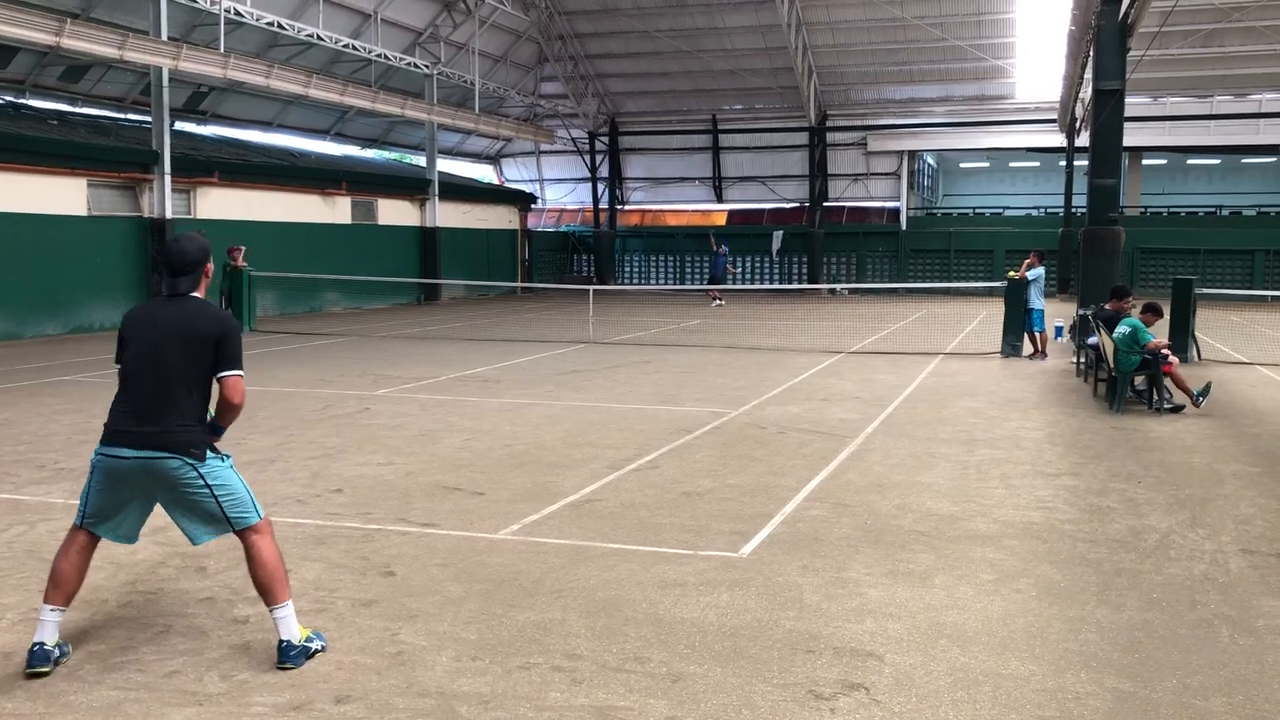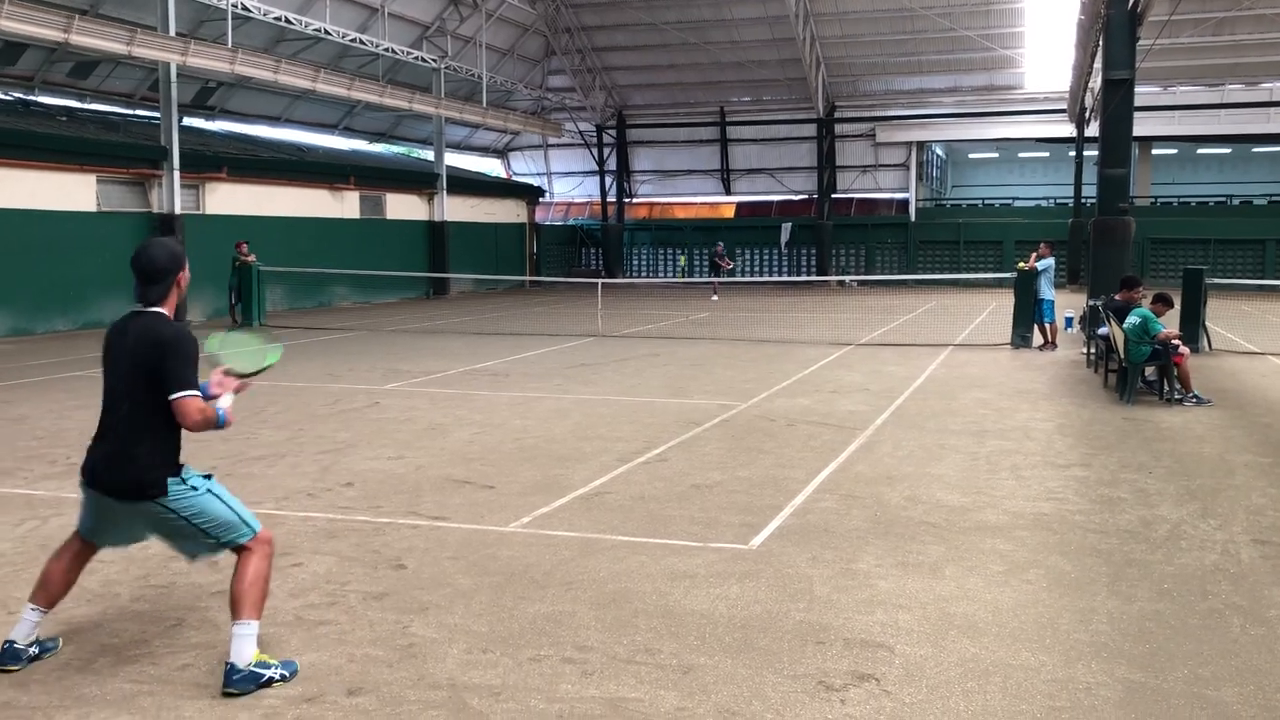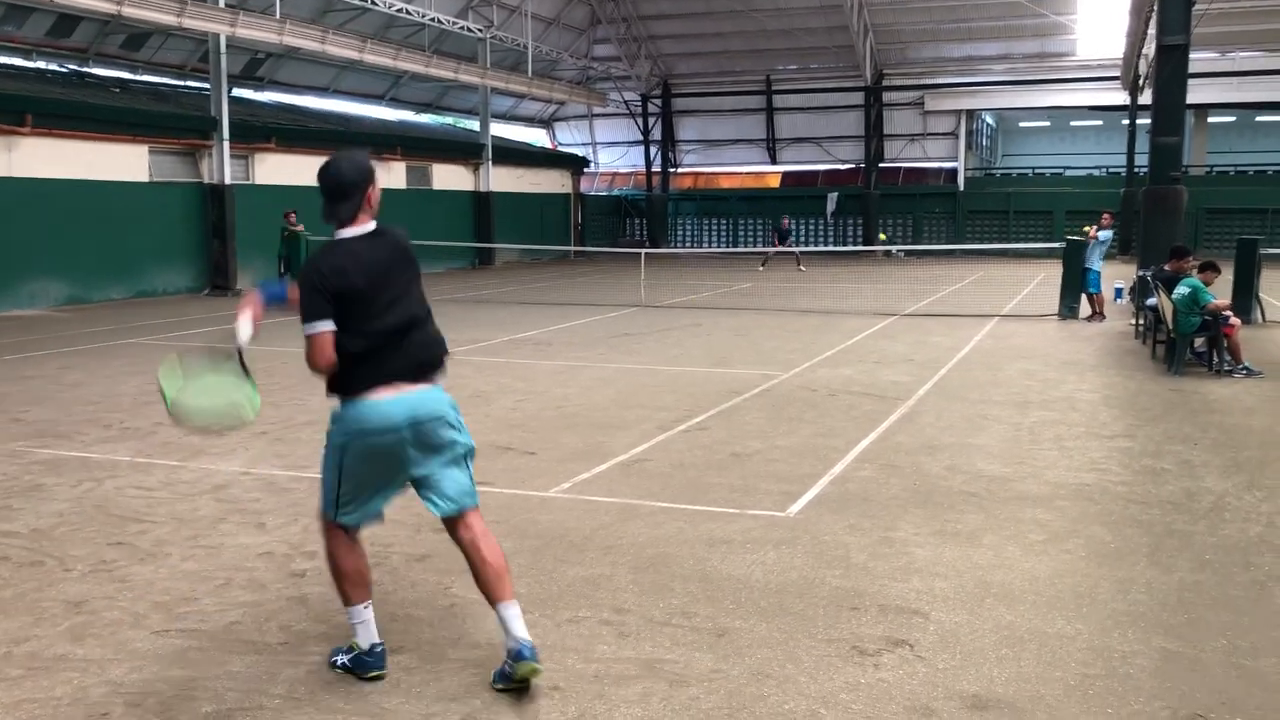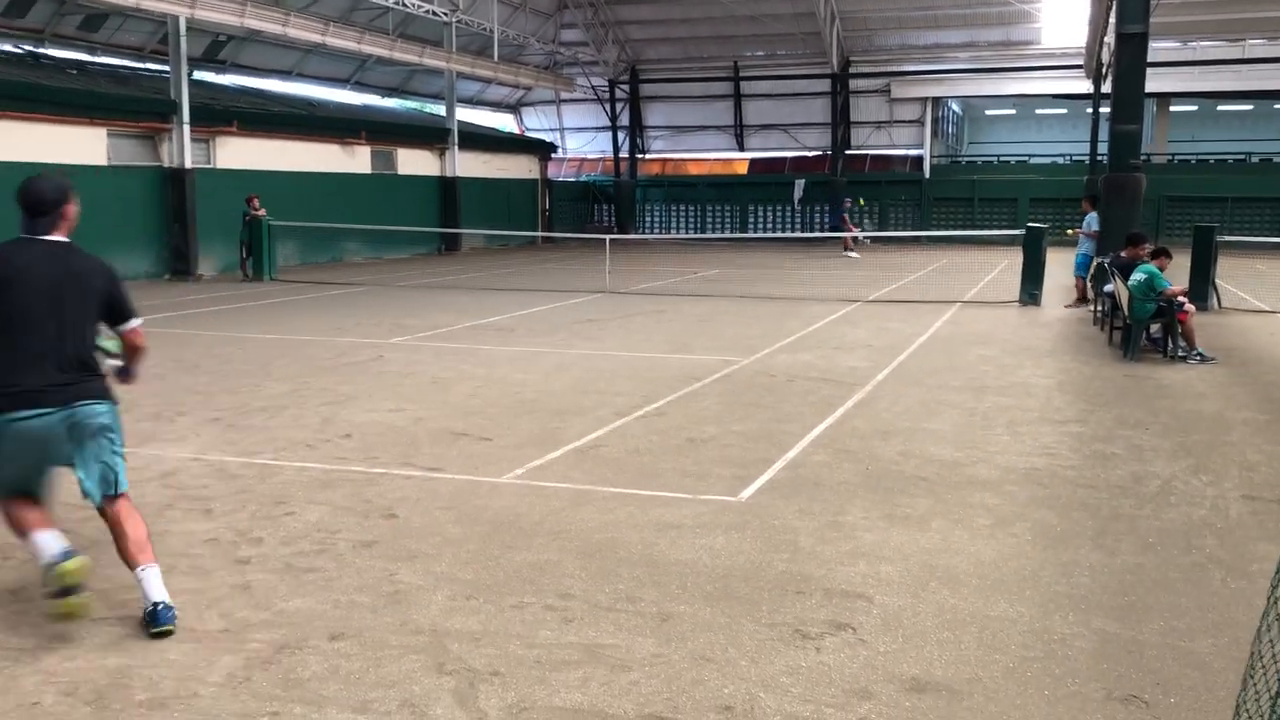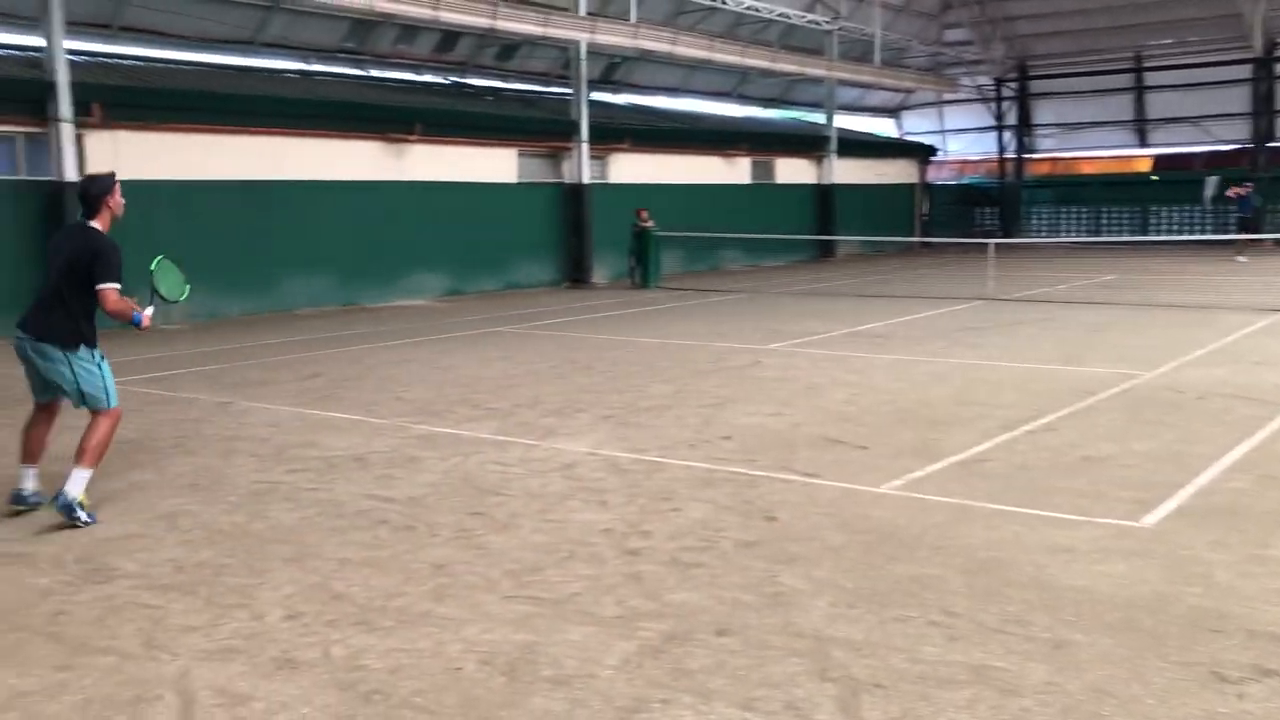
dt=1s
person 1, frame 1
left shoulder: (134, 318)
right shoulder: (220, 322)
right elbow: (233, 398)
right wrist: (214, 428)
left hip: (117, 447)
right hip: (182, 452)
left knee: (83, 533)
right knee: (256, 531)
left ankle: (44, 643)
right ankle: (291, 638)
person 1, frame 2
left shoulder: (121, 332)
right shoulder: (174, 337)
right elbow: (189, 416)
left wrist: (206, 388)
right wrist: (220, 414)
left hip: (104, 479)
right hip: (153, 484)
left knee: (82, 542)
right knee: (256, 542)
right ankle: (243, 662)
person 1, frame 3
left shoulder: (323, 262)
right shoulder: (395, 243)
left elbow: (322, 360)
right wrist: (270, 293)
left hip: (367, 414)
right hip: (431, 401)
left knee: (341, 527)
right knee: (466, 523)
left ankle: (366, 647)
right ankle: (519, 644)
person 1, frame 4
right shoulder: (98, 270)
right elbow: (136, 342)
right wrist: (128, 368)
right hip: (89, 404)
right knee: (116, 503)
left ankle: (61, 556)
right ankle: (159, 605)
person 1, frame 5
left shoulder: (66, 235)
right shoulder: (104, 245)
right elbow: (111, 304)
left wrist: (126, 305)
right wrist: (137, 317)
left hip: (31, 336)
right hip: (66, 344)
left knee: (45, 409)
right knee: (107, 414)
left ankle: (26, 490)
right ankle: (71, 495)
